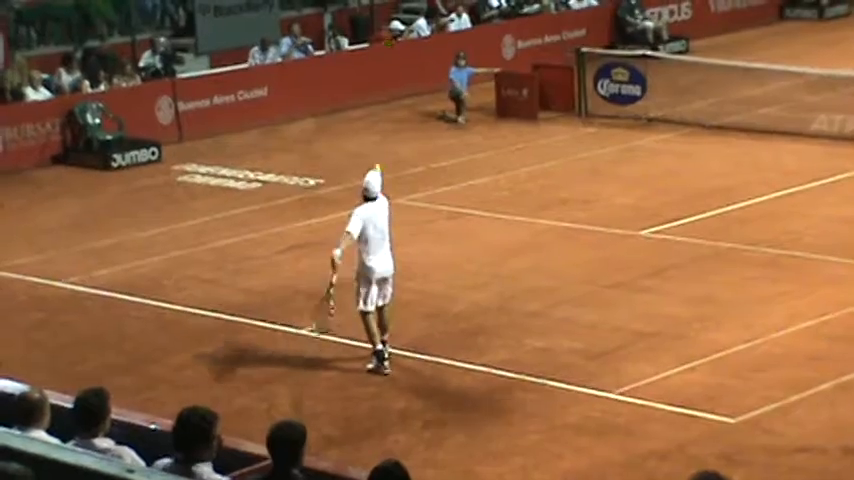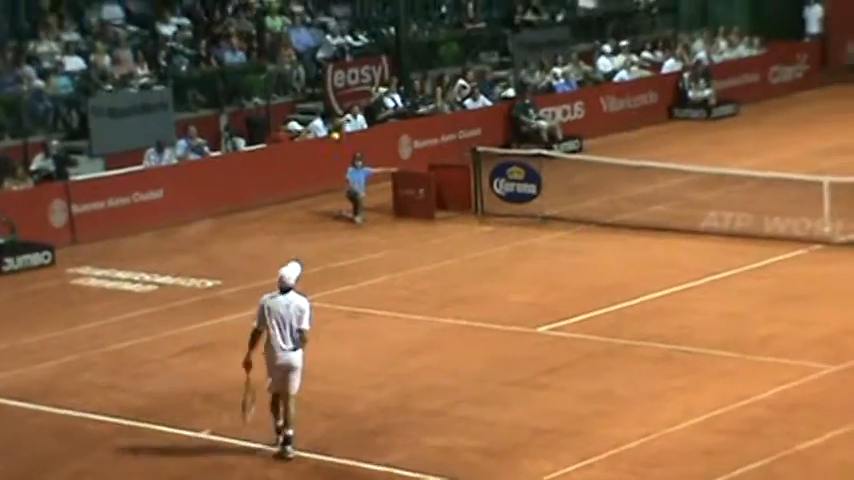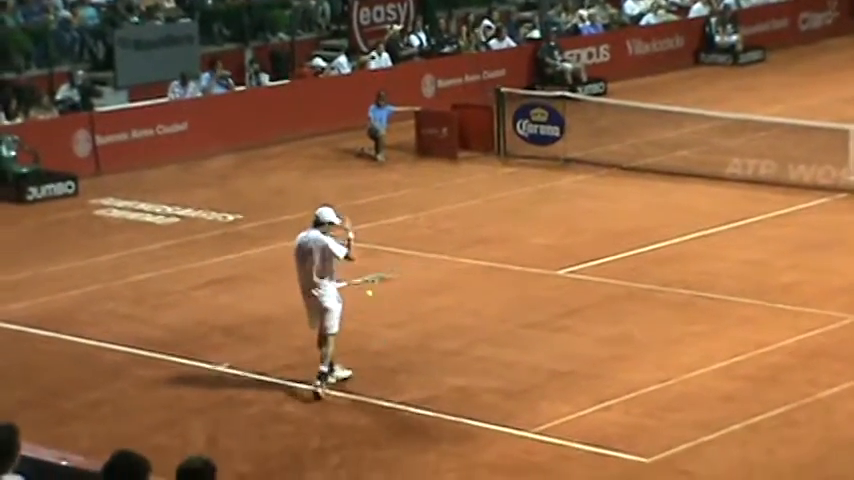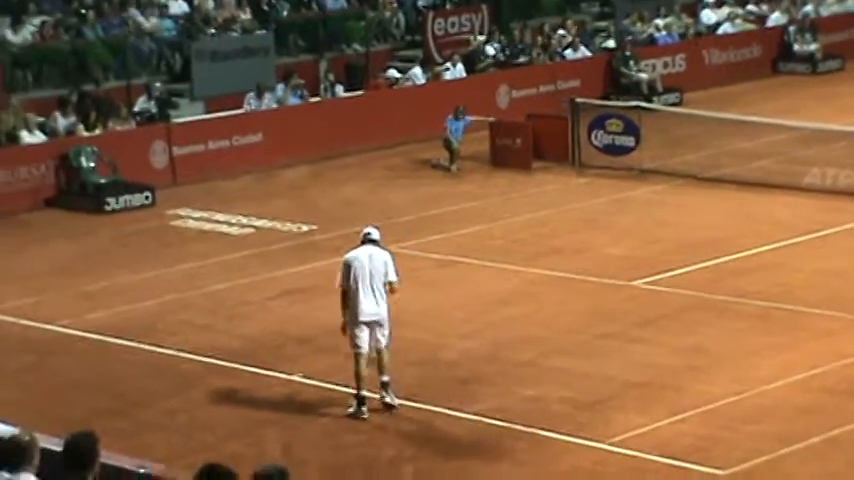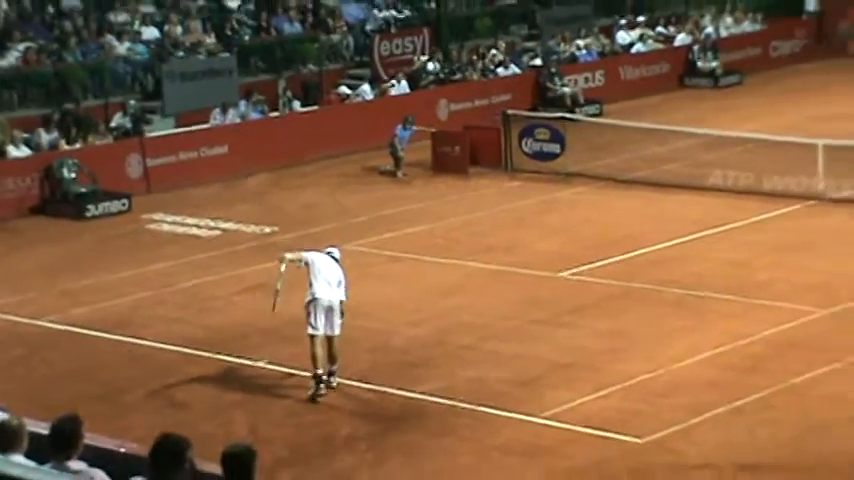
dt=1s
person 1, frame 1
left shoulder: (360, 212)
right shoulder: (383, 203)
left elbow: (350, 234)
right elbow: (379, 193)
left wrist: (337, 252)
right wrist: (378, 174)
left hip: (369, 269)
right hip: (387, 266)
left knee: (367, 313)
right knee: (382, 308)
left ankle: (381, 359)
right ankle: (384, 349)
person 1, frame 2
left shoulder: (266, 301)
right shoulder: (302, 302)
left elbow: (257, 331)
right elbow: (304, 335)
left wrist: (249, 356)
right wrist: (301, 348)
left hip: (274, 355)
right hip: (293, 356)
left knee: (276, 395)
right knee: (289, 398)
left ankle: (279, 434)
right ankle: (286, 444)
person 1, frame 3
left shoulder: (301, 238)
right shoulder: (324, 240)
right elbow: (350, 256)
right wrist: (349, 233)
left hip: (308, 293)
right hip: (325, 294)
left knee: (322, 332)
right knee: (329, 336)
left ankle: (331, 370)
right ankle: (320, 380)
person 1, frame 4
left shoulder: (349, 258)
right shoulder: (384, 255)
left elbow: (344, 292)
right elbow: (394, 288)
left wrist: (344, 318)
left hip: (357, 313)
right hip: (380, 312)
left knee: (360, 357)
right knee: (381, 350)
left ankle: (361, 404)
right ankle: (385, 392)
person 1, frame 5
left shoulder: (315, 256)
right shoulder: (339, 270)
left elbow: (301, 255)
right elbow: (341, 301)
left wrist: (288, 257)
right wrist: (340, 317)
left hip: (317, 298)
right hip: (334, 300)
left knee: (316, 339)
right knee: (332, 339)
left ankle: (319, 382)
right ankle: (332, 377)
